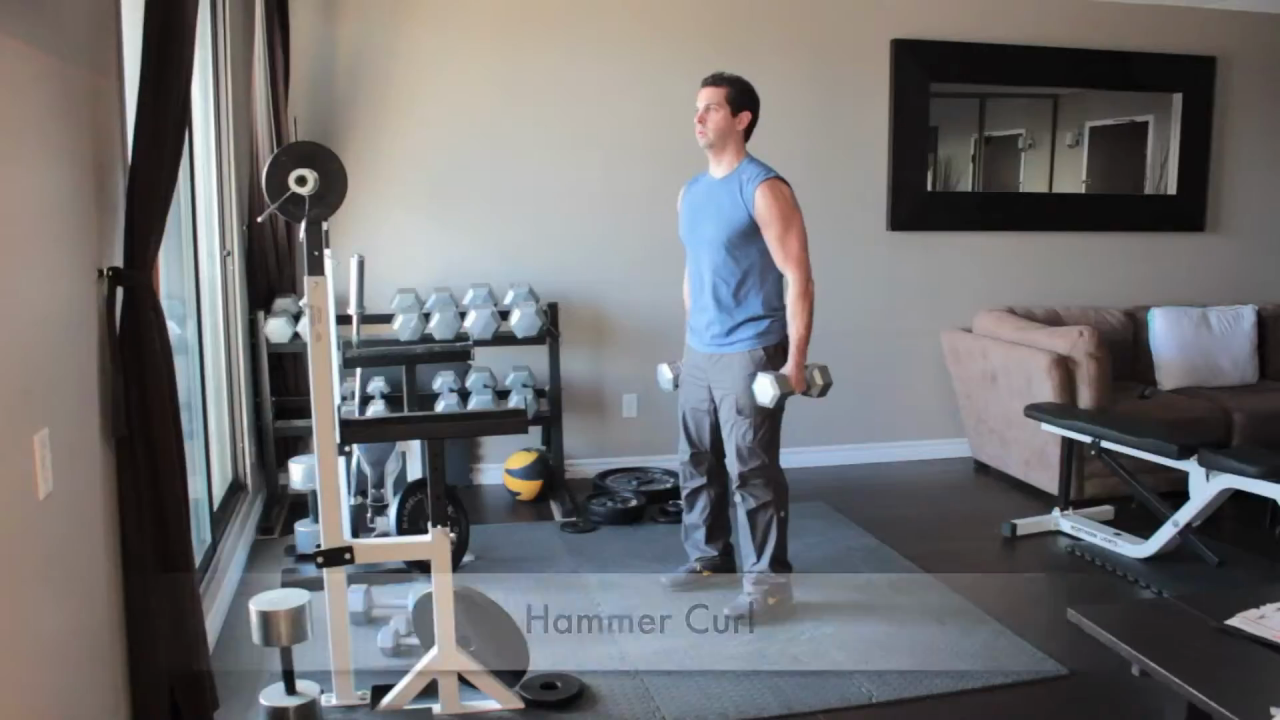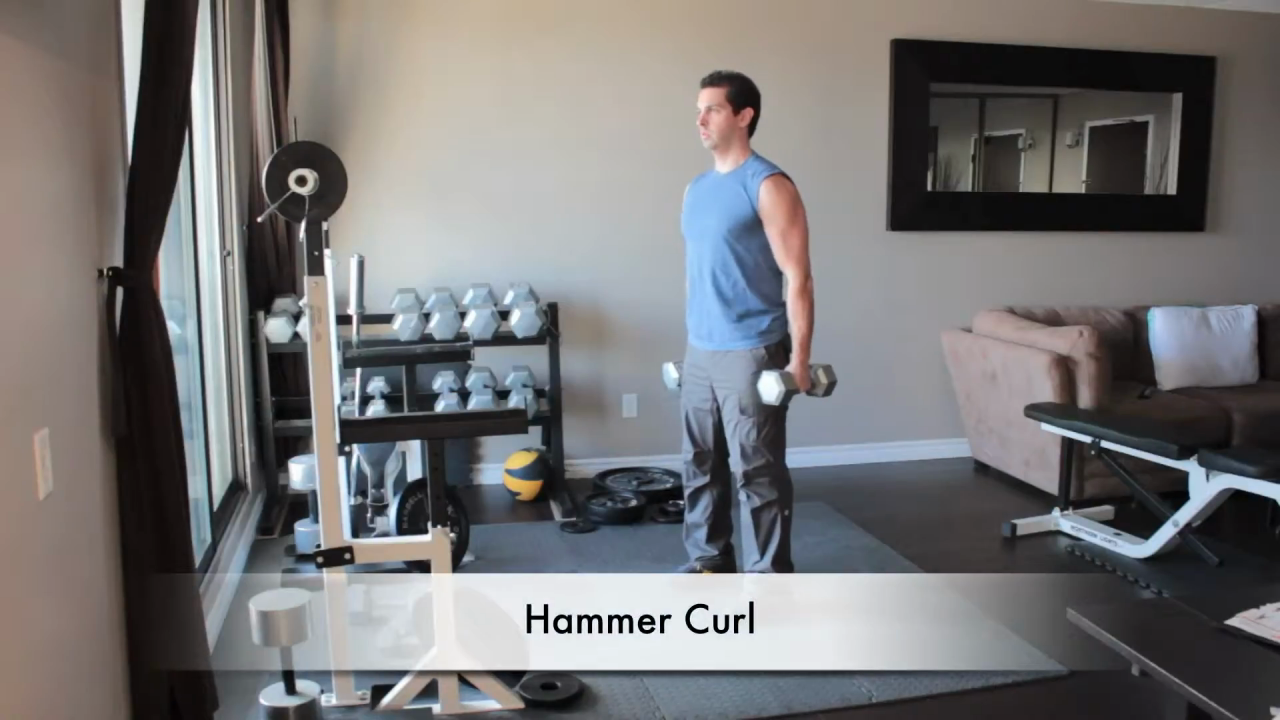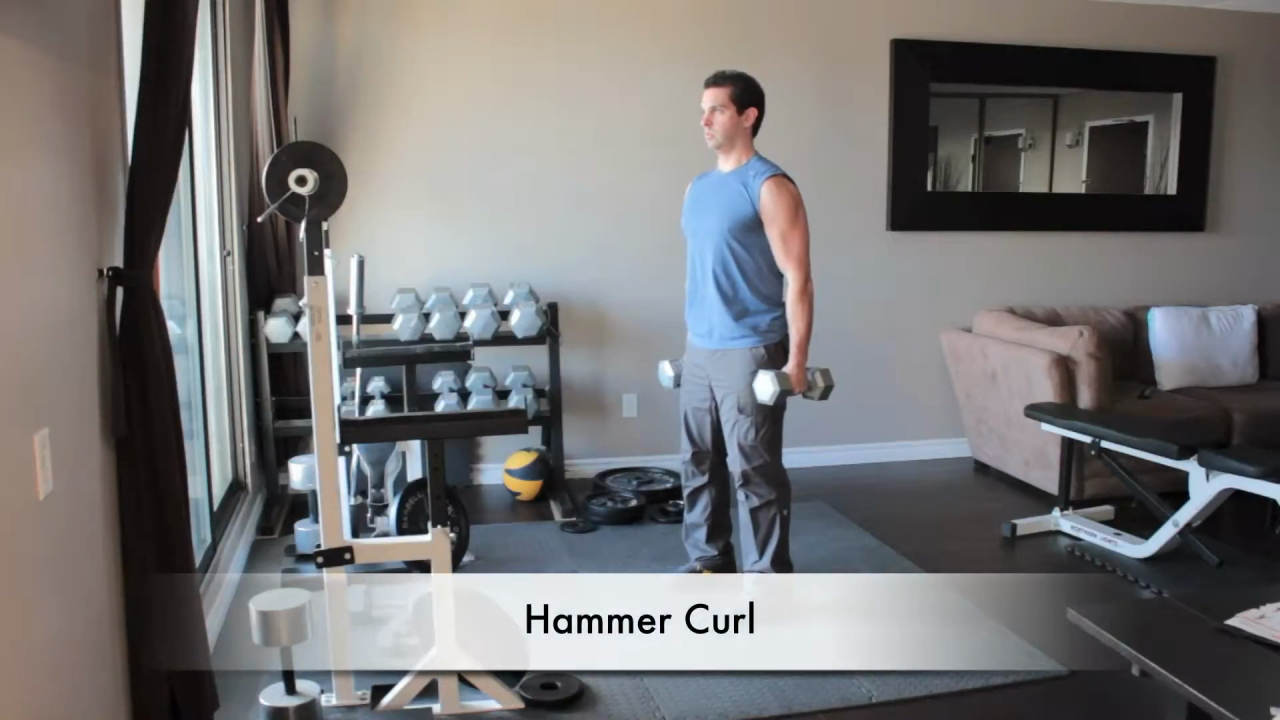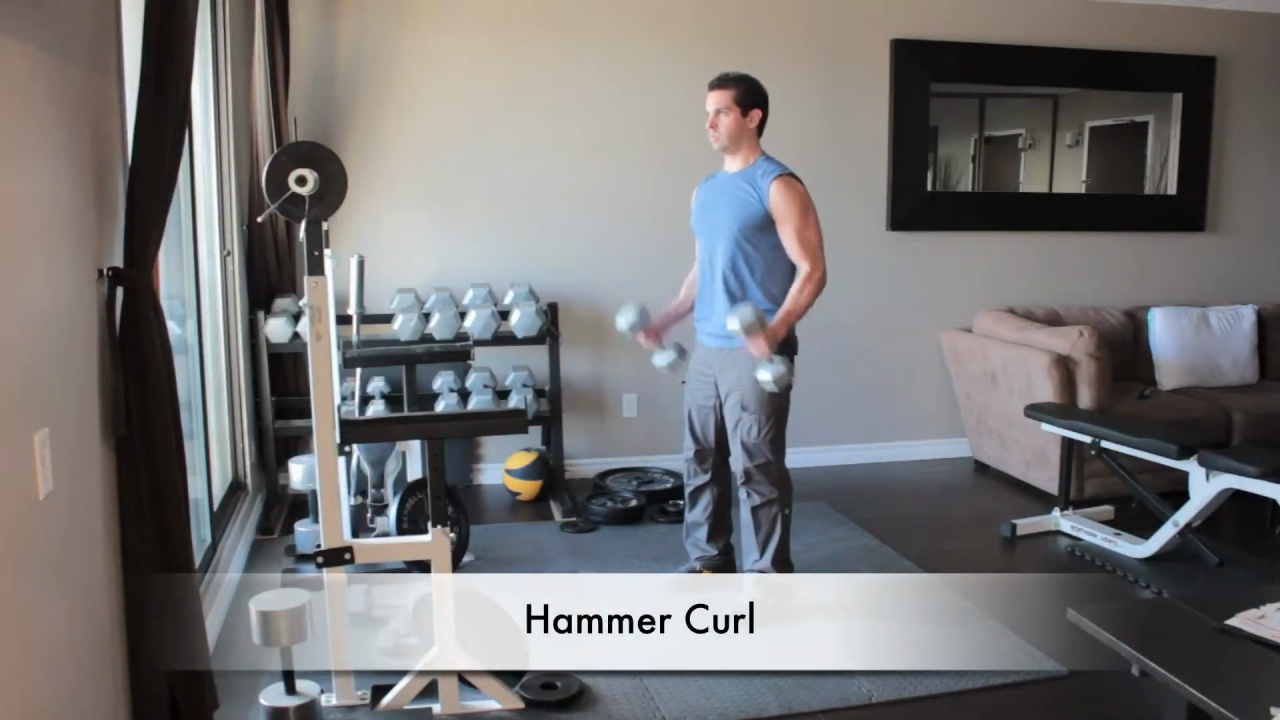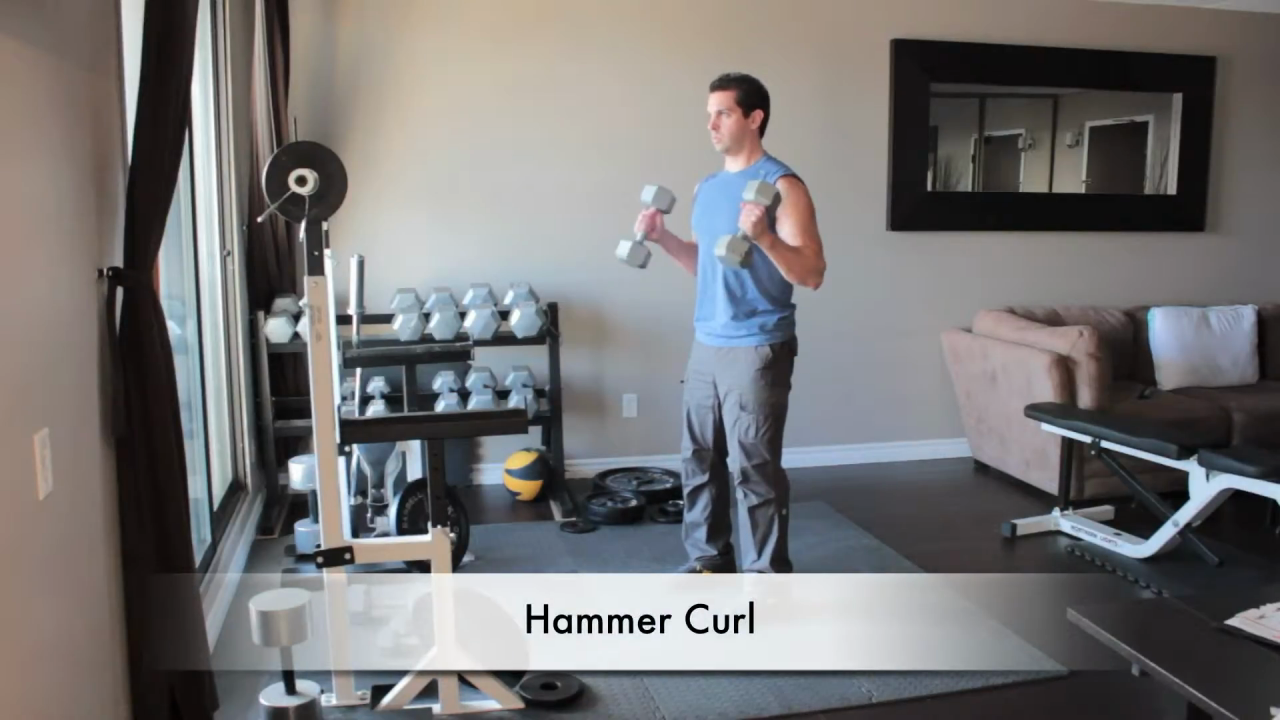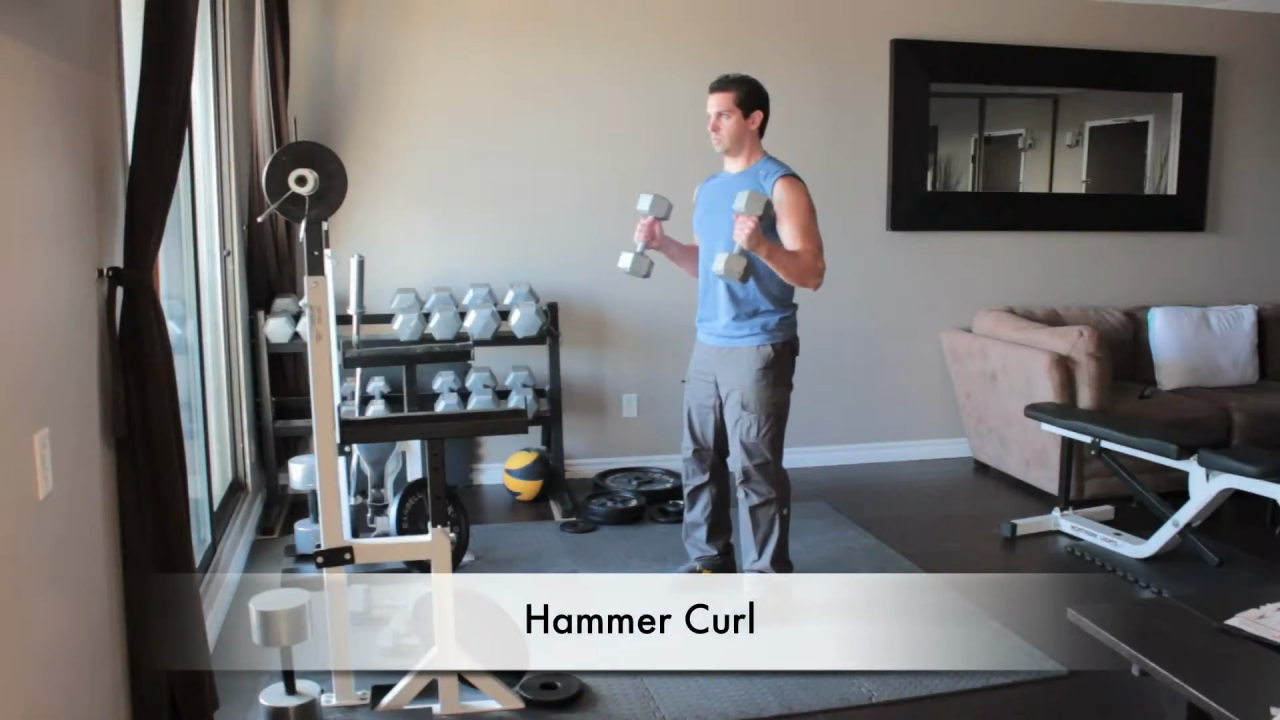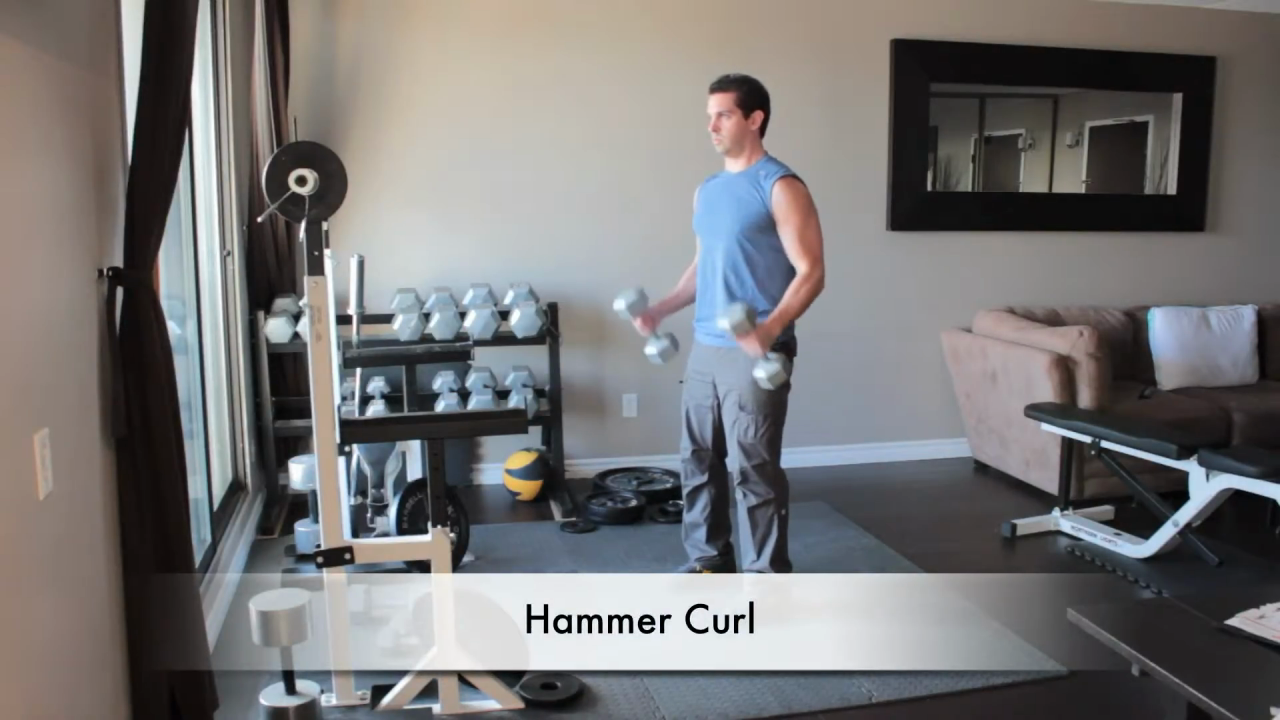
dt=0.5s
person 1, frame 1
left shoulder: (764, 189)
right shoulder: (690, 192)
left elbow: (798, 277)
left wrist: (796, 359)
left hip: (749, 354)
right hip: (699, 354)
left knee: (752, 472)
right knee: (698, 465)
left ankle: (769, 583)
right ankle: (709, 556)
person 1, frame 2
left shoulder: (768, 186)
right shoulder: (695, 189)
left elbow: (797, 277)
left wrist: (799, 357)
left hip: (751, 354)
right hip: (699, 353)
left knee: (756, 471)
right knee: (700, 465)
left ankle: (769, 578)
right ankle: (709, 556)
person 1, frame 3
left shoulder: (771, 187)
right shoulder: (698, 187)
left elbow: (798, 278)
left wrist: (796, 360)
left hip: (751, 353)
right hip: (699, 351)
left knee: (754, 470)
right knee: (699, 464)
left ankle: (769, 578)
right ankle: (709, 559)
person 1, frame 4
left shoulder: (778, 186)
right shoulder: (705, 189)
left elbow: (813, 270)
left wrist: (776, 329)
right wrist: (666, 318)
left hip: (754, 351)
right hip: (707, 349)
left knee: (757, 469)
right knee: (701, 461)
left ankle: (768, 576)
right ankle: (709, 559)
person 1, frame 5
left shoulder: (781, 185)
right shoulder: (707, 187)
left elbow: (812, 273)
left wrist: (763, 236)
right wrist: (662, 238)
left hip: (757, 350)
right hip: (706, 345)
left knee: (754, 468)
right knee: (699, 459)
left ankle: (766, 576)
right ankle: (709, 559)
person 1, frame 6
left shoulder: (782, 186)
right shoulder: (707, 188)
left elbow: (812, 273)
left wrist: (762, 246)
right wrist: (664, 244)
left hip: (759, 350)
right hip: (707, 346)
left knee: (755, 469)
right knee: (699, 460)
left ankle: (766, 576)
right ankle: (708, 559)
person 1, frame 7
left shoulder: (781, 187)
right shoulder: (707, 190)
left elbow: (811, 272)
left wrist: (771, 329)
right wrist: (661, 309)
left hip: (754, 352)
right hip: (704, 348)
left knee: (754, 469)
right knee: (699, 460)
left ankle: (767, 576)
right ankle: (709, 559)
